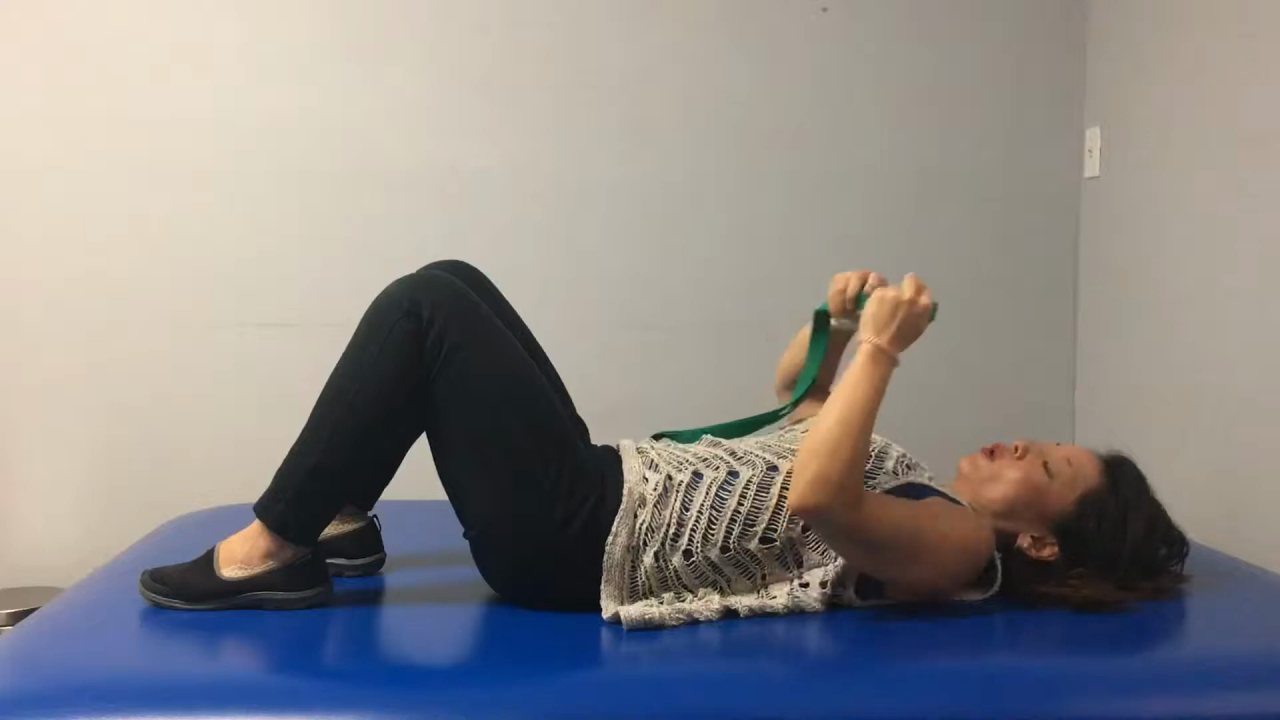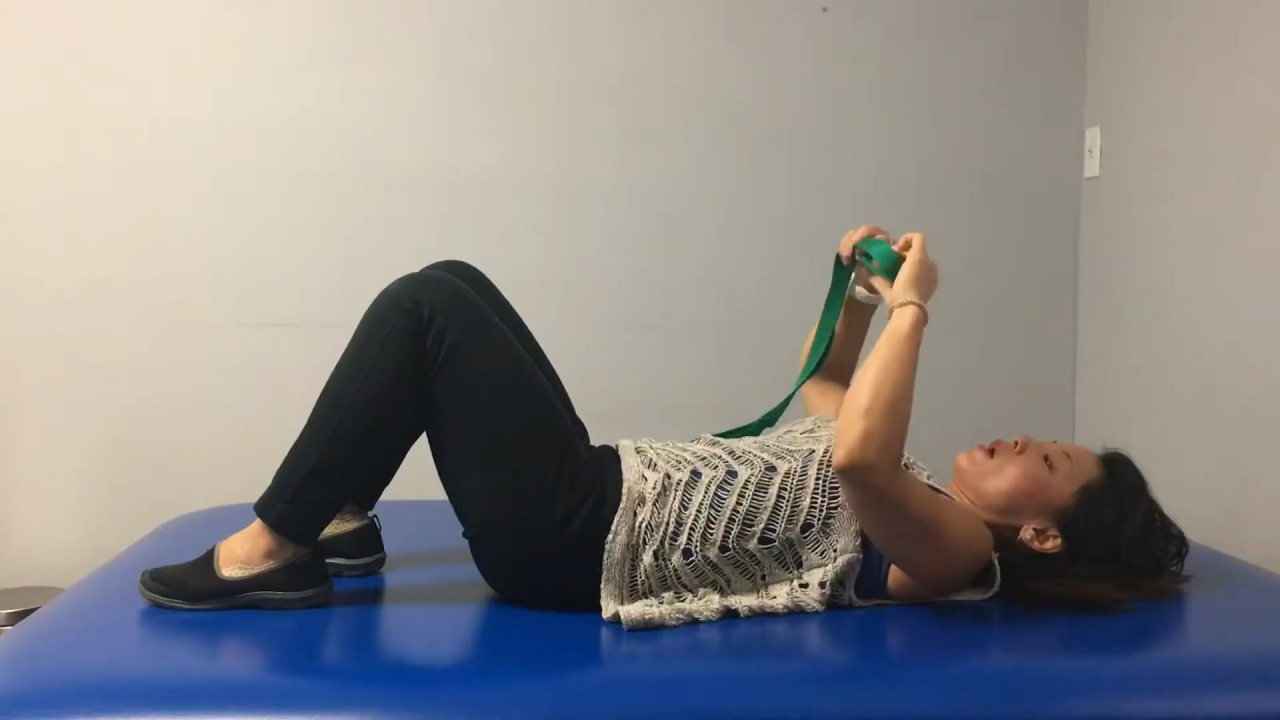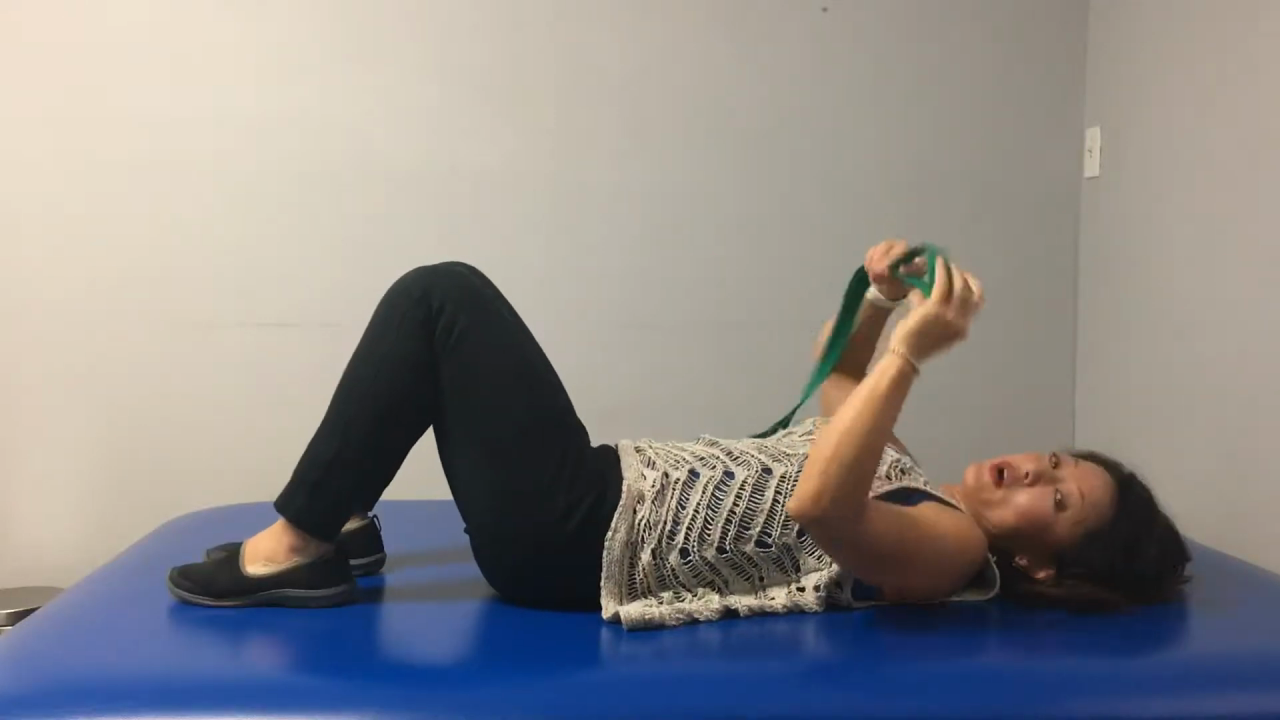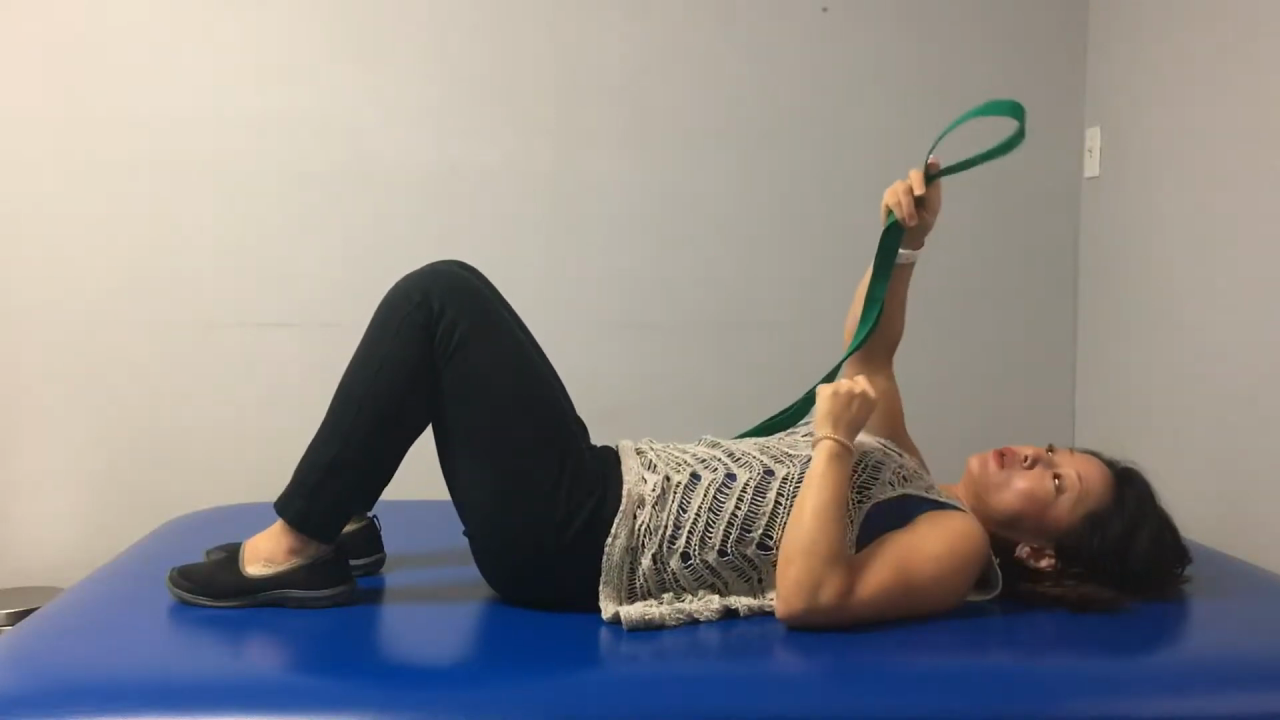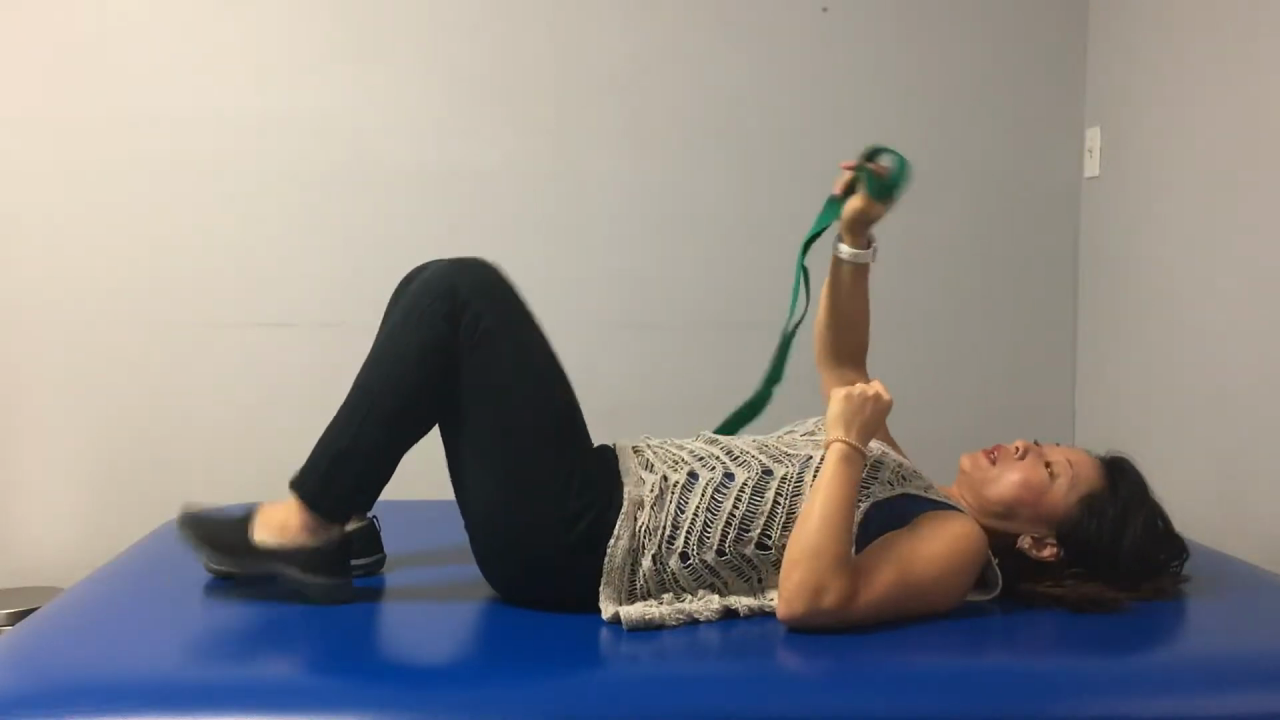
dt=0.7s
person 1, frame 1
left shoulder: (956, 549)
right shoulder: (926, 496)
left elbow: (816, 498)
right elbow: (795, 393)
left wrist: (880, 347)
right wrist: (835, 317)
left hip: (575, 545)
right hip: (601, 489)
left knee: (424, 310)
right knee: (451, 285)
left ankle: (274, 548)
right ankle: (338, 523)
person 1, frame 2
left shoulder: (952, 547)
right shoulder: (923, 496)
left elbow: (856, 455)
right elbow: (824, 380)
left wrist: (912, 307)
right wrist: (855, 286)
left hip: (576, 544)
right hip: (606, 486)
left knee: (424, 310)
right knee: (450, 283)
left ankle: (274, 548)
right ankle: (339, 522)
person 1, frame 3
left shoulder: (952, 546)
right shoulder: (911, 482)
left elbow: (814, 511)
right elbow: (836, 370)
left wrist: (908, 355)
right wrist: (876, 296)
left hip: (573, 543)
right hip: (602, 495)
left knee: (440, 297)
right knee: (449, 294)
left ankle: (300, 545)
right ankle: (335, 527)
person 1, frame 4
left shoulder: (956, 545)
right shoulder: (914, 482)
left elbow: (804, 598)
right elbow: (868, 357)
left wrist: (832, 438)
right wrist: (904, 243)
left hip: (575, 547)
right hip: (604, 493)
left knee: (444, 297)
right knee: (445, 298)
left ankle: (298, 546)
right ankle: (331, 530)
person 1, frame 5
left shoulder: (955, 549)
right shoulder: (906, 486)
left elbow: (808, 599)
right elbow: (842, 363)
left wrist: (846, 445)
right wrist: (855, 238)
left hip: (570, 546)
right hip: (595, 499)
left knee: (465, 291)
right knee: (439, 286)
left ankle: (305, 521)
right ankle: (334, 522)
